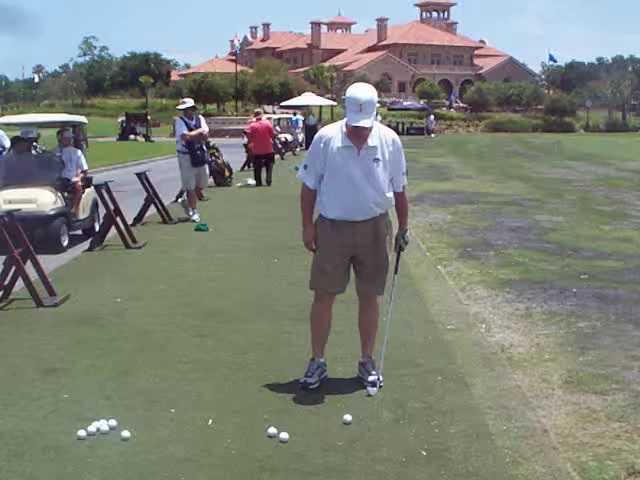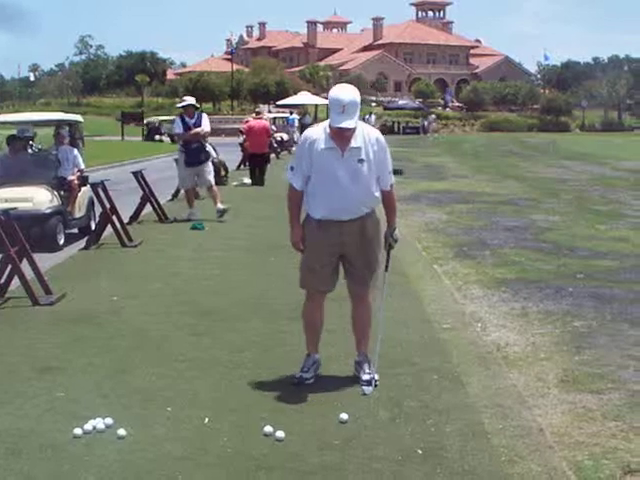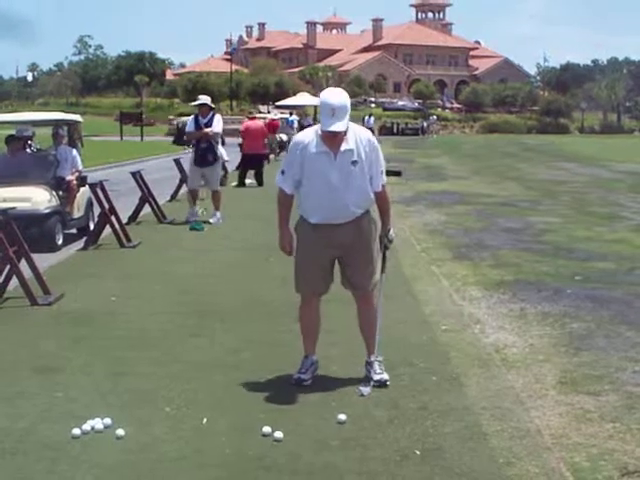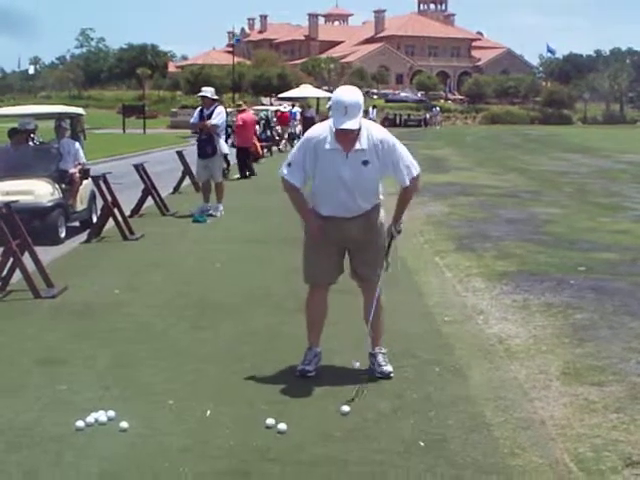
dt=0.5s
person 1, frame 1
left shoulder: (390, 140)
right shoulder: (325, 138)
left elbow: (399, 189)
right elbow: (309, 186)
left wrist: (403, 228)
right wrist: (307, 225)
left hip: (374, 228)
right hip: (332, 228)
left knee: (369, 297)
right knee: (323, 296)
left ankle: (367, 360)
right ankle: (317, 361)
person 1, frame 2
left shoulder: (374, 140)
right shoulder: (310, 139)
left elbow: (386, 188)
right elbow: (296, 186)
left wrist: (391, 225)
right wrist: (295, 226)
left hip: (362, 227)
right hip: (319, 227)
left knee: (361, 295)
right knee: (314, 295)
left ankle: (362, 358)
right ankle: (311, 357)
person 1, frame 3
left shoulder: (366, 141)
right shoulder: (302, 143)
left elbow: (379, 188)
right elbow: (286, 190)
left wrist: (386, 226)
right wrist: (283, 229)
left hip: (358, 228)
right hip: (314, 230)
left knee: (365, 295)
right knee: (309, 297)
left ankle: (373, 359)
right ankle: (309, 359)
person 1, frame 4
left shoulder: (380, 138)
right shoulder: (314, 138)
left elbow: (412, 179)
right elbow: (289, 180)
left wrist: (396, 220)
right wrist: (307, 217)
left hip: (367, 220)
right hip: (324, 222)
left knee: (371, 287)
right knee: (317, 287)
left ankle: (377, 351)
right ankle: (313, 350)
person 2, frame 1
left shoulder: (200, 118)
right shoulder: (179, 121)
left elbow: (205, 135)
right elbow: (186, 137)
left wrist: (192, 135)
right wrist: (199, 131)
right hip: (186, 157)
left knee: (201, 184)
right knee: (190, 186)
left ankle: (186, 201)
right ankle: (195, 212)
person 2, frame 2
left shoulder: (202, 117)
right shoulder: (179, 120)
left elbow: (205, 134)
right elbow: (180, 137)
left wrist: (188, 134)
right wrist: (196, 131)
left hip: (202, 155)
right hip: (186, 157)
left knee: (210, 183)
right knee: (188, 186)
left ankle: (219, 206)
right ankle: (192, 211)
person 2, frame 3
left shoulder: (216, 117)
right shoulder: (193, 119)
left elbow: (213, 135)
right elbow: (188, 135)
left wrist: (198, 133)
right wrist: (205, 131)
left hip: (212, 157)
right hip: (197, 156)
left knee: (215, 187)
right knee: (192, 186)
left ankle: (217, 214)
right ankle: (193, 209)
person 2, frame 4
left shoulder: (219, 110)
right shoulder: (199, 110)
left elbow: (212, 127)
right elbow: (193, 125)
left wrist: (201, 125)
right wrist: (206, 123)
left hip: (215, 149)
right hip: (202, 148)
left knee: (218, 179)
right knee: (204, 179)
left ankle: (219, 206)
right ankle: (206, 205)
